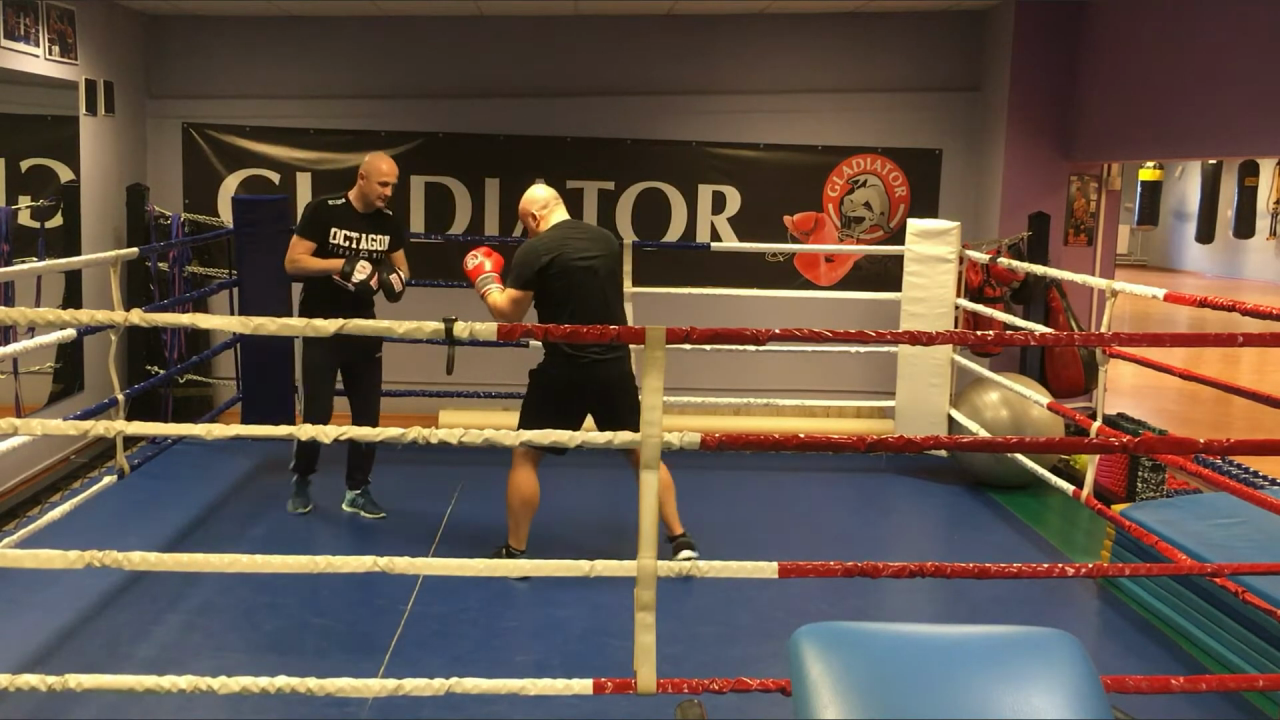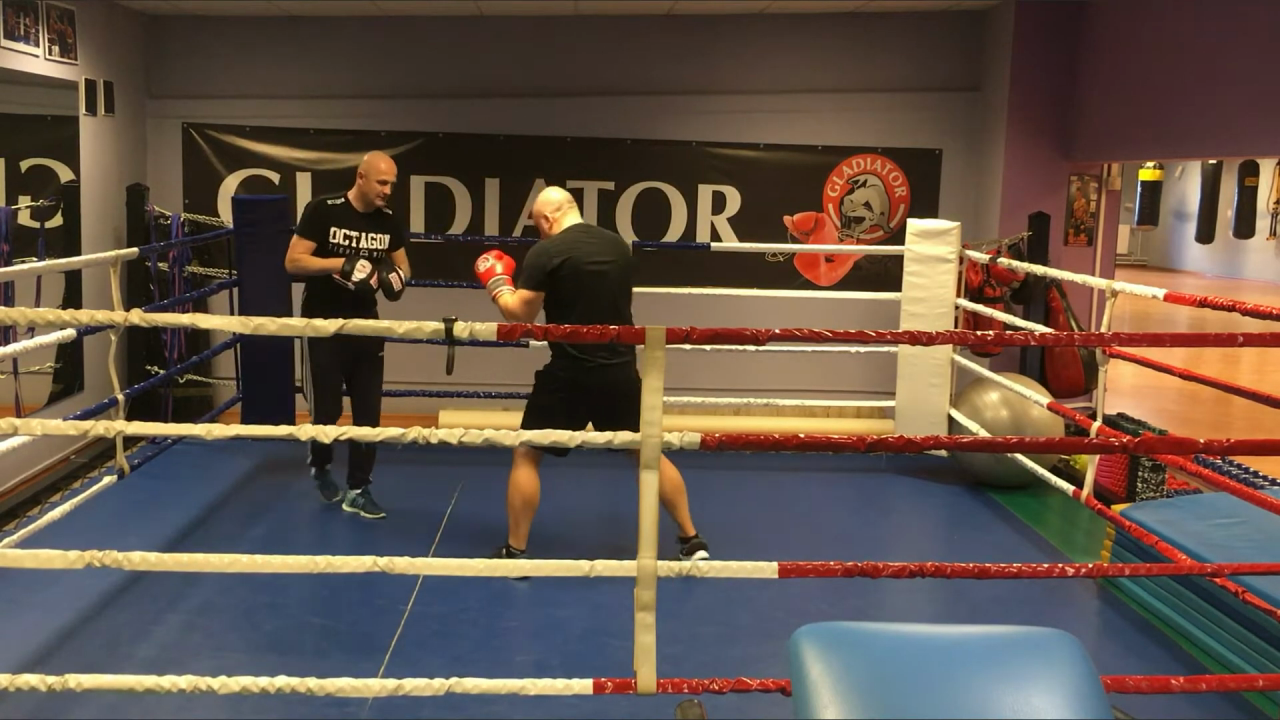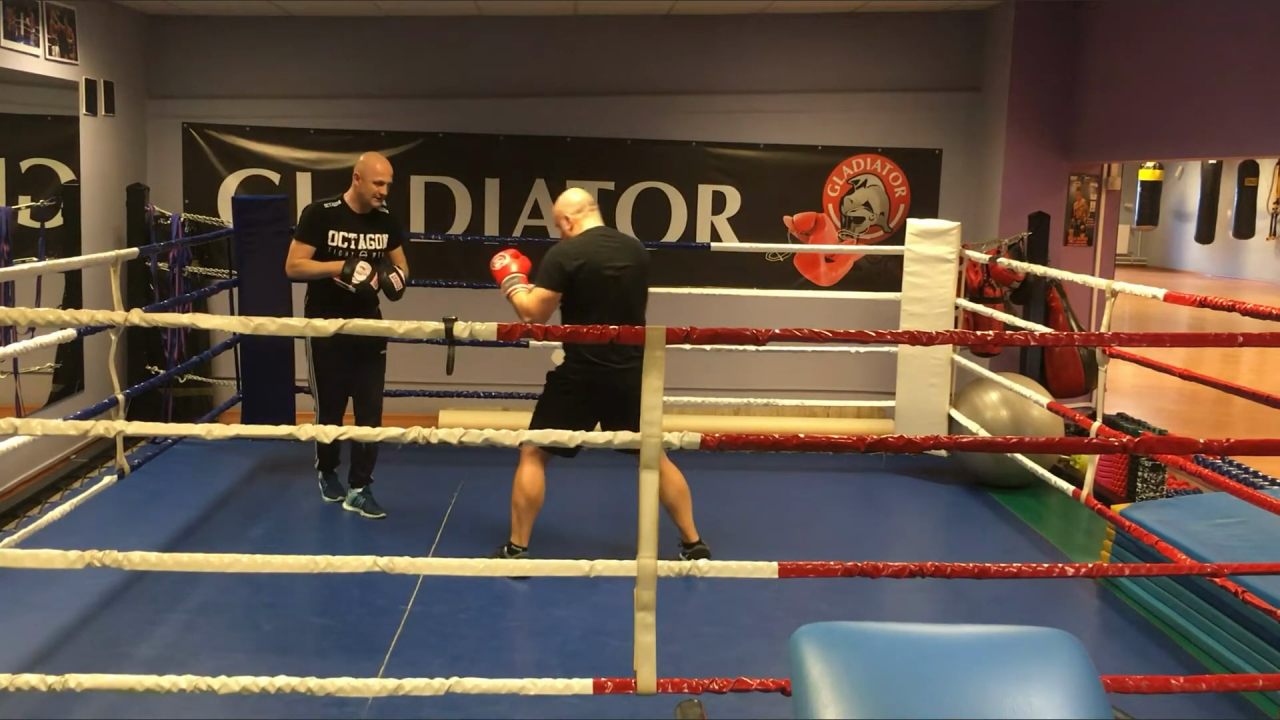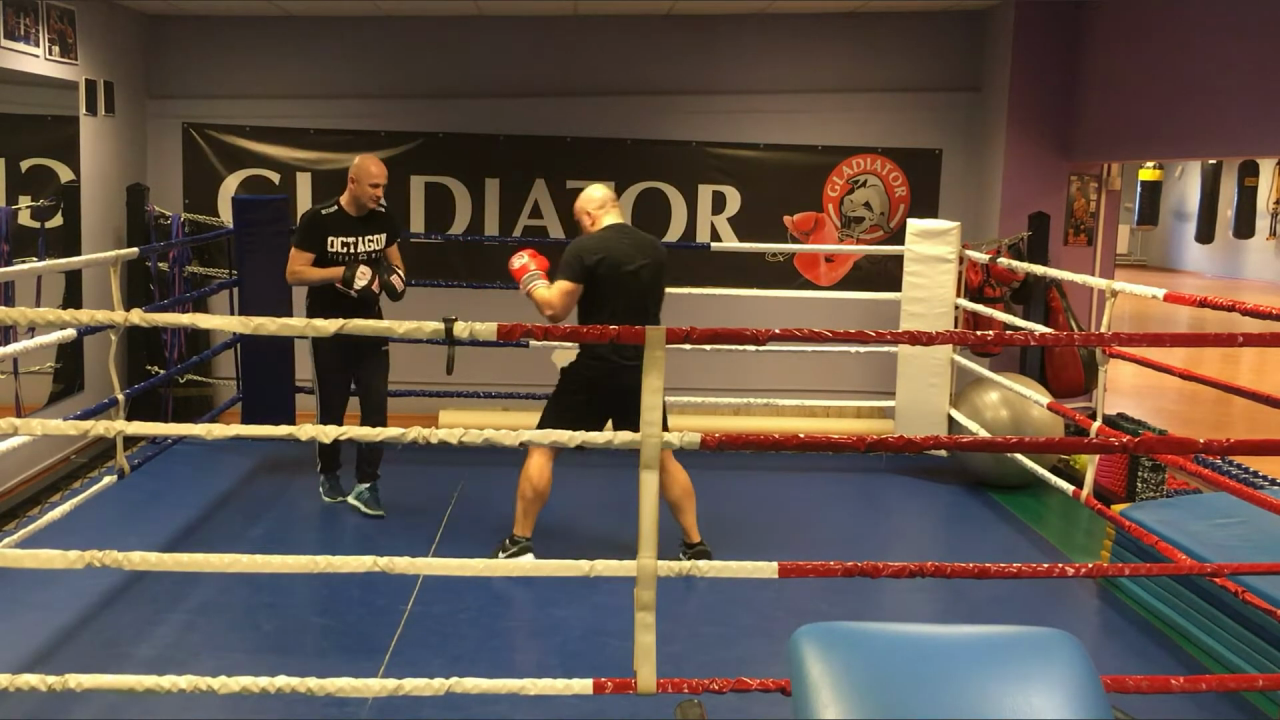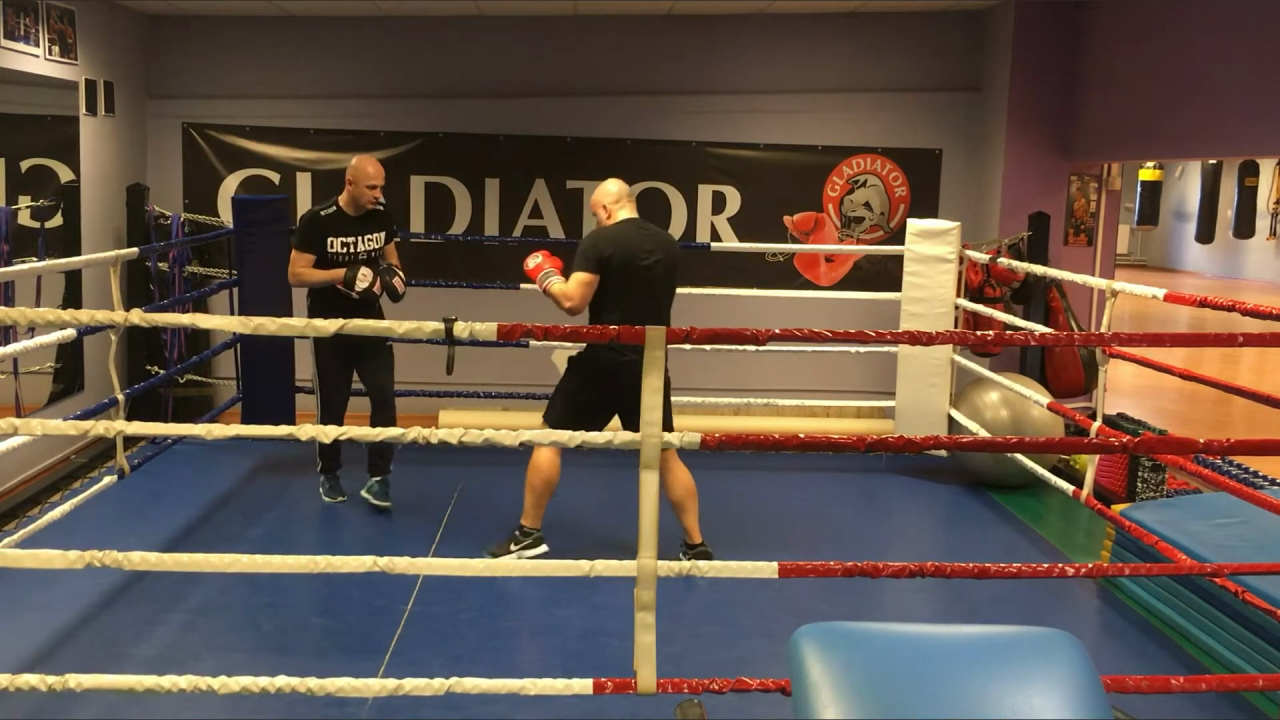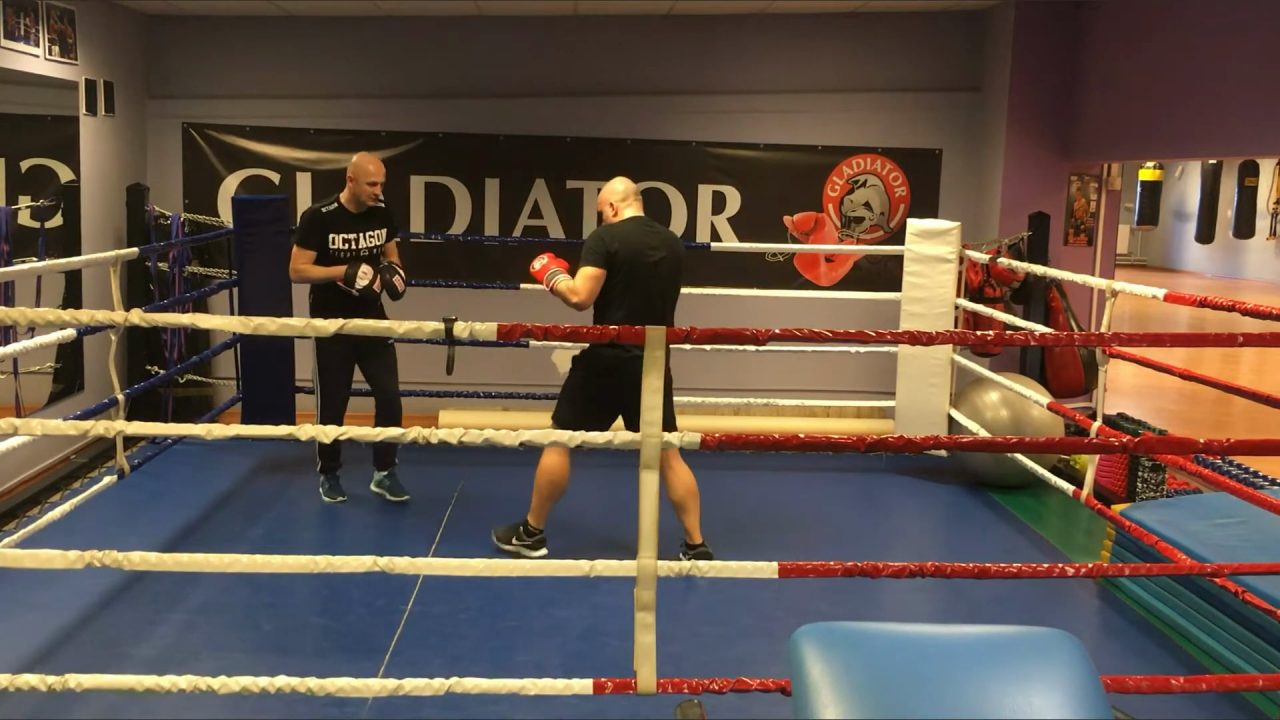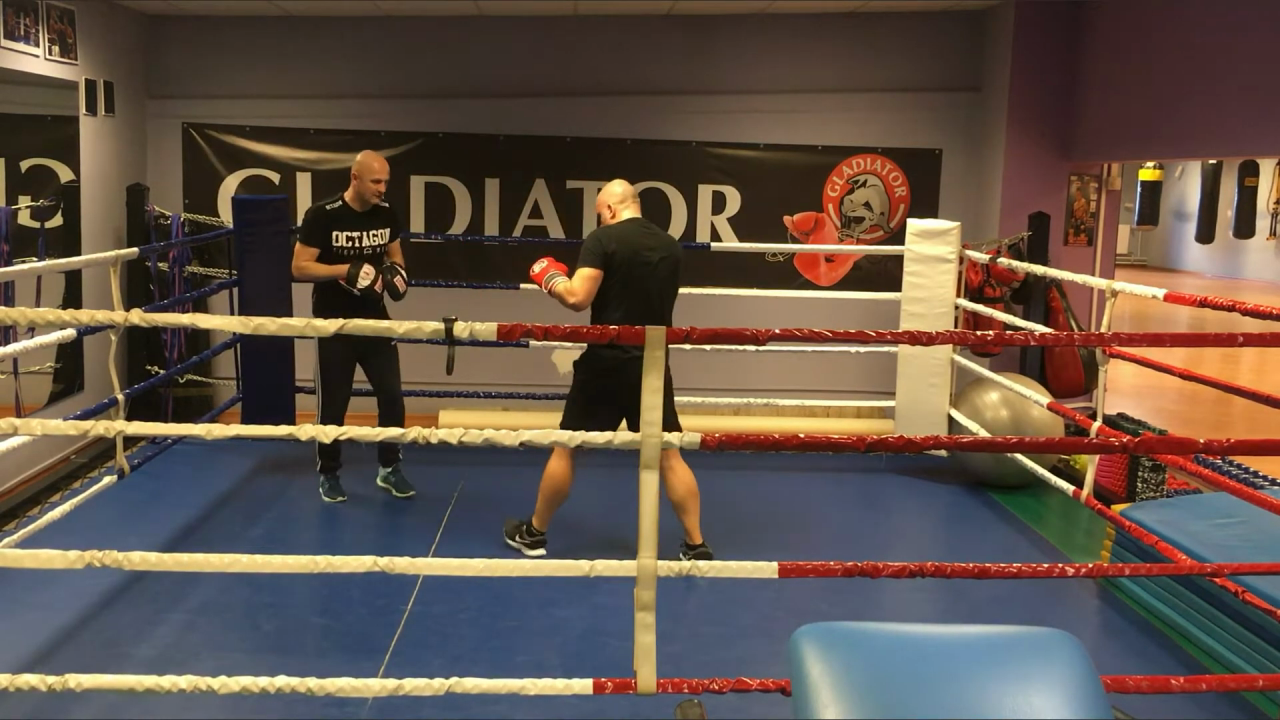
dt=0.1s
person 1, frame 1
left shoulder: (535, 251)
right shoulder: (608, 240)
left elbow: (509, 315)
left wrist: (484, 280)
left hip: (564, 370)
right hip: (615, 365)
left knee: (526, 456)
right knee: (641, 453)
left ankle: (515, 552)
right ankle: (679, 540)
person 1, frame 2
left shoulder: (546, 252)
right shoulder: (619, 245)
left elbow: (519, 316)
left wrist: (496, 281)
left hip: (569, 373)
right hip: (620, 370)
left knee: (526, 456)
left ankle: (516, 551)
right ankle: (692, 541)
person 1, frame 3
left shoulder: (564, 254)
right shoulder: (637, 250)
left elbow: (535, 315)
left wrist: (511, 281)
left hip: (582, 376)
right hip: (630, 374)
left knee: (533, 455)
right knee: (654, 459)
left ankle: (517, 550)
right ankle: (694, 546)
person 1, frame 4
left shoulder: (584, 249)
right shoulder: (655, 249)
left elbow: (554, 310)
left wrist: (529, 278)
left hip: (594, 370)
right hip: (643, 370)
left knee: (541, 448)
right knee: (662, 456)
left ankle: (519, 543)
right ankle: (695, 546)
person 1, frame 5
left shoulder: (600, 240)
right shoulder: (668, 245)
left elbow: (573, 302)
left wrist: (547, 276)
left hip: (603, 362)
left knee: (549, 440)
right knee: (665, 455)
left ankle: (528, 535)
right ankle: (696, 546)
person 1, frame 6
left shoulder: (606, 238)
right shoulder: (673, 244)
left elbow: (580, 297)
left wrist: (553, 277)
left hip: (606, 361)
left knee: (561, 443)
right knee: (667, 454)
left ankle: (531, 533)
right ankle: (696, 547)
person 1, frame 7
left shoulder: (603, 239)
right shoulder: (670, 246)
left elbow: (577, 298)
left wrist: (552, 278)
left hip: (606, 362)
left knee: (566, 448)
right knee: (668, 455)
left ankle: (534, 533)
right ankle: (696, 547)
person 2, frame 1
left shoulder: (389, 222)
right shoulder: (323, 210)
left elbow: (400, 268)
right elbow: (293, 262)
left wrist: (394, 278)
right wrist: (341, 265)
left hip: (363, 329)
left knee: (366, 415)
right knee: (316, 412)
left ankle: (357, 490)
right ankle: (301, 479)
person 2, frame 2
left shoulder: (389, 221)
right shoulder: (322, 210)
left elbow: (403, 267)
right elbow: (293, 261)
left wrist: (395, 276)
right wrist: (341, 264)
left knee: (368, 412)
right knee: (326, 410)
left ankle: (358, 489)
right ankle: (321, 470)
person 2, frame 3
left shoulder: (386, 220)
right shoulder: (320, 214)
left elbow: (401, 265)
right elbow: (293, 267)
left wrist: (394, 276)
right wrist: (341, 267)
left knee: (370, 411)
right knee: (331, 410)
left ankle: (359, 489)
right ankle: (328, 473)
person 2, frame 4
left shoulder: (384, 218)
right shoulder: (318, 220)
left elbow: (393, 259)
right elbow: (294, 272)
left wrist: (394, 274)
right wrist: (343, 272)
left hip: (369, 324)
left knee: (376, 405)
right knee: (331, 408)
left ankle: (365, 487)
right ankle: (328, 475)
person 2, frame 5
left shoulder: (382, 216)
right shoulder: (317, 220)
right elbow: (296, 274)
left wrist: (394, 274)
right wrist: (344, 273)
left hip: (371, 323)
left knee: (385, 401)
right knee: (332, 408)
left ankle: (378, 480)
right ankle: (329, 475)
person 2, frame 6
left shoulder: (383, 214)
right shoulder: (319, 218)
right elbow: (297, 271)
left wrist: (394, 272)
right wrist: (345, 272)
left hip: (372, 320)
right hip: (331, 324)
left knee: (389, 397)
right knee: (332, 405)
left ankle: (385, 473)
right ankle: (328, 474)
person 2, frame 7
left shoulder: (387, 213)
right shoulder: (322, 215)
right elbow: (299, 267)
left wrist: (396, 273)
right wrist: (347, 271)
left hip: (375, 321)
right hip: (333, 324)
left knee: (392, 397)
right knee: (333, 405)
left ankle: (390, 468)
right ankle: (328, 474)
